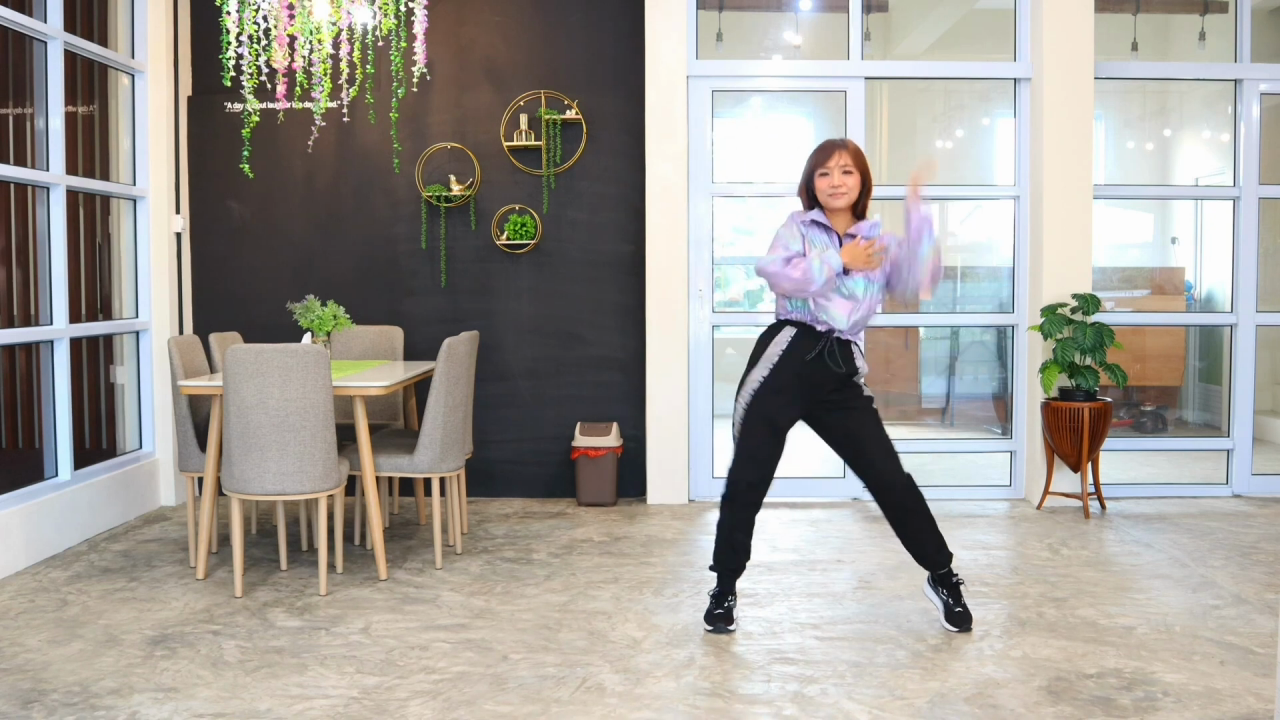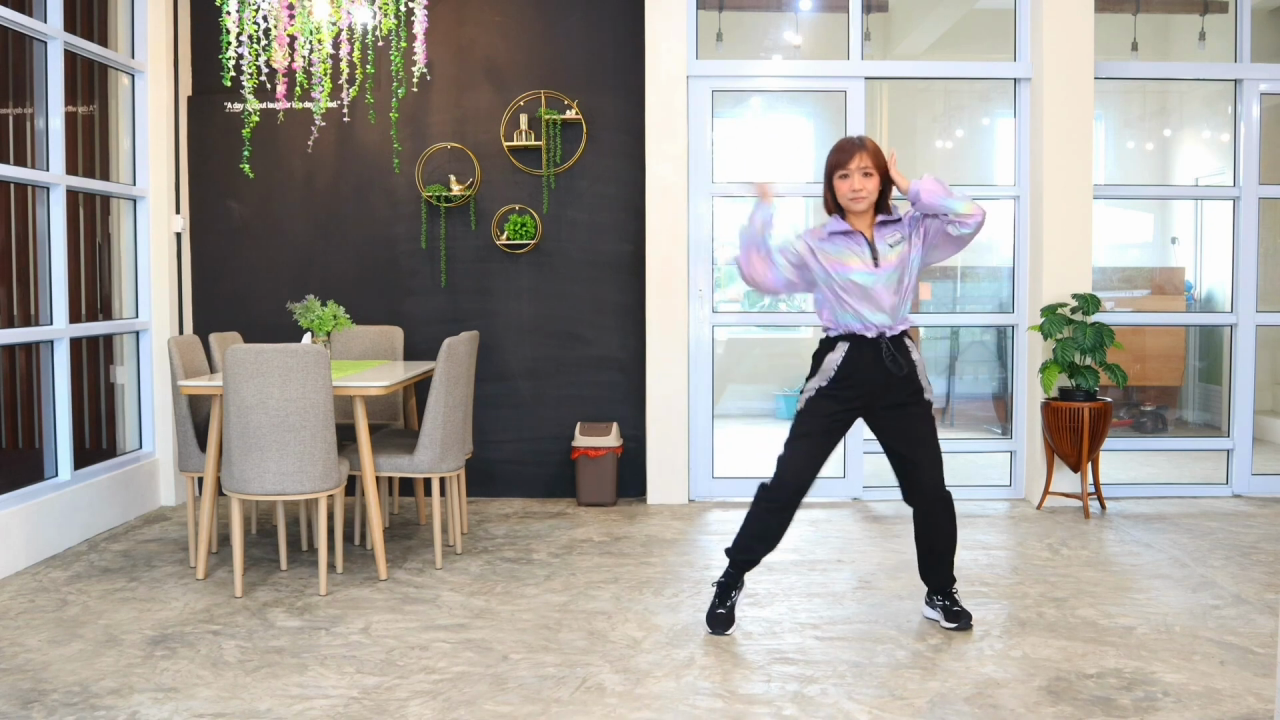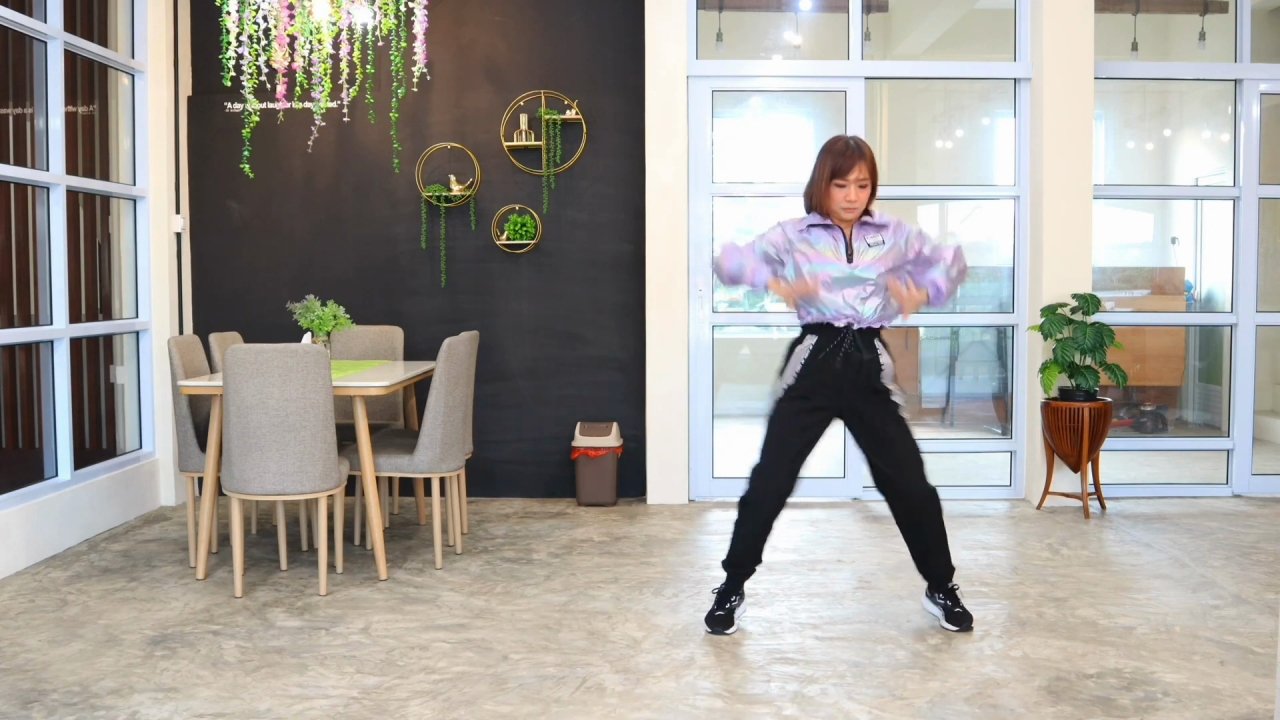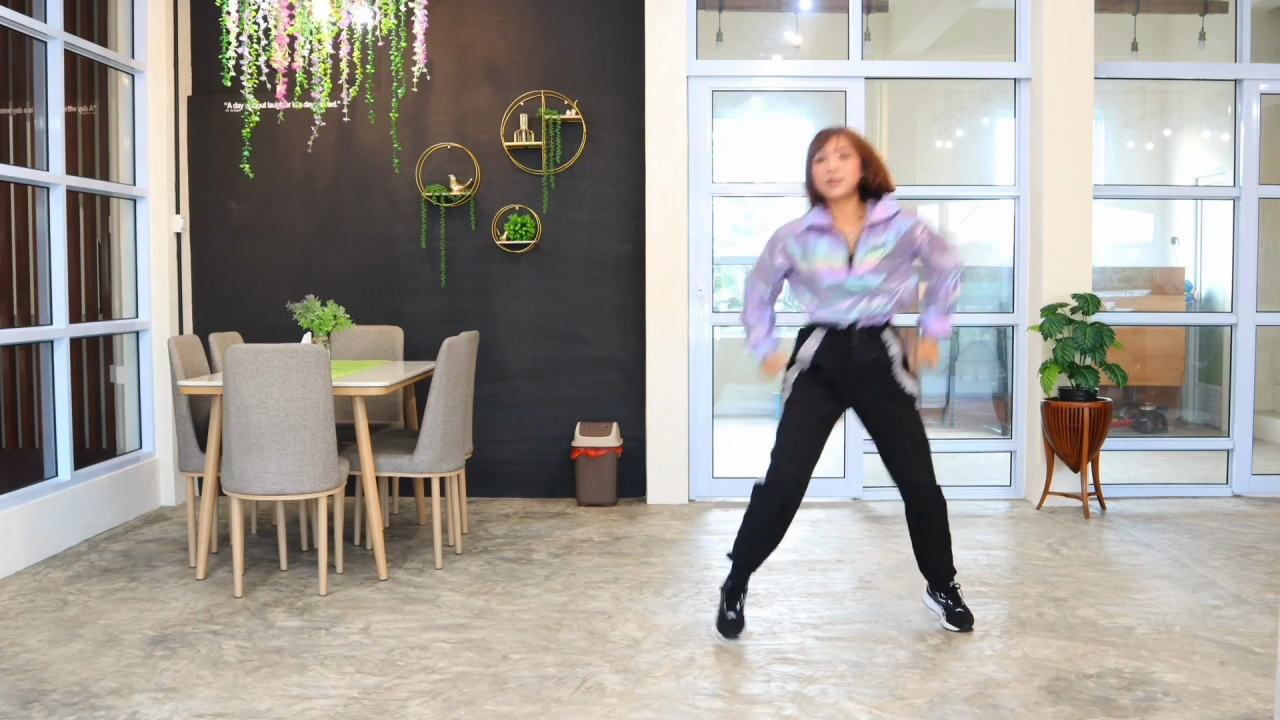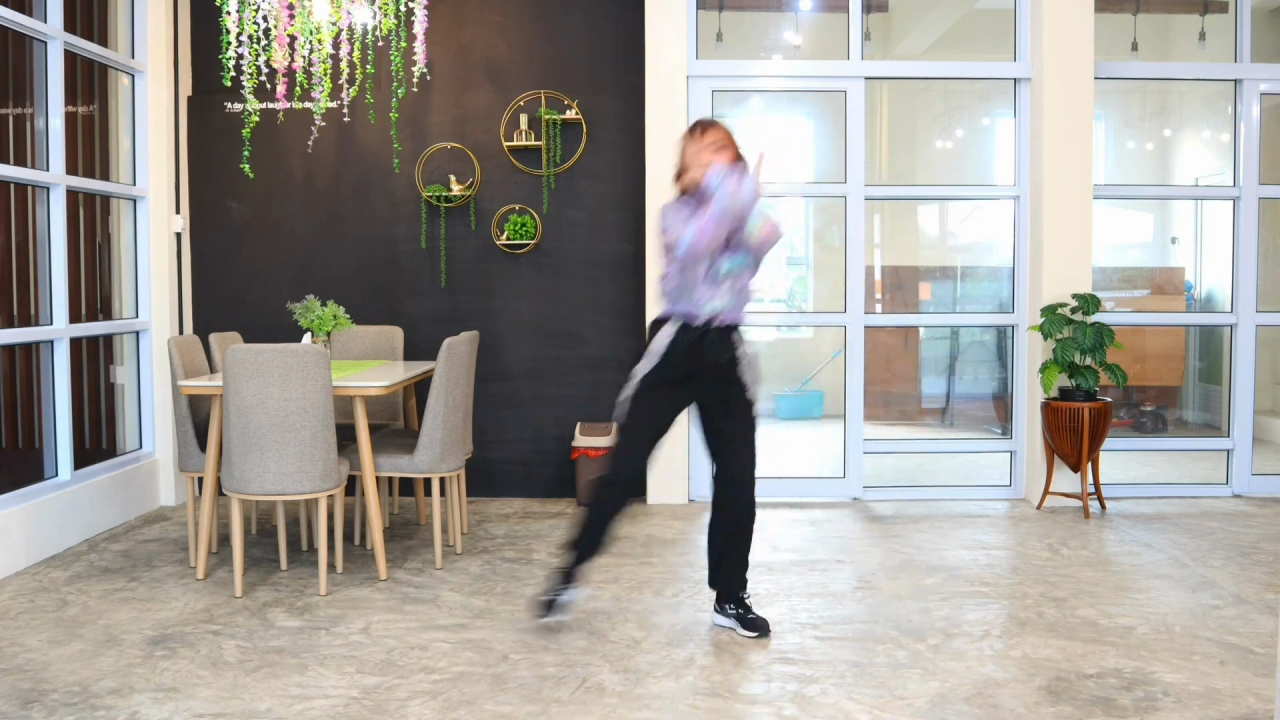
dt=0.5s
person 1, frame 1
left shoulder: (879, 244)
right shoulder: (798, 227)
left elbow: (920, 282)
right elbow: (780, 275)
left wrist: (916, 213)
right wrist: (840, 262)
left hip: (840, 371)
right hip: (786, 360)
left knee: (890, 479)
right knee: (747, 478)
left ankle: (942, 577)
right ankle: (724, 588)
person 1, frame 2
left shoulder: (910, 232)
right shoulder: (816, 243)
left elbow: (970, 217)
right elbow: (764, 279)
left wrist: (911, 187)
right wrist: (762, 212)
left hip: (898, 367)
right hip: (841, 368)
left knee: (928, 488)
right knee: (788, 481)
left ankle: (940, 591)
right ankle: (730, 581)
person 1, frame 3
left shoulder: (892, 234)
right shoulder: (794, 235)
left elbow: (951, 261)
right elbow: (728, 263)
left wrist: (922, 291)
right wrist: (775, 283)
left hip: (867, 370)
right hip: (813, 367)
left knee: (911, 487)
right knee: (768, 486)
left ankle: (941, 587)
right ankle: (732, 589)
person 1, frame 4
left shoulder: (899, 225)
right shoulder: (798, 235)
left elbow: (944, 267)
right elbow: (761, 290)
left wrist: (933, 329)
right wrist: (764, 349)
left hip: (874, 358)
right hip: (819, 363)
left knee: (920, 481)
right knee: (784, 480)
left ankle: (943, 588)
right ankle: (736, 588)
person 1, frame 5
left shoulder: (740, 207)
right shoulder: (678, 216)
left elbow: (762, 234)
right elbow: (700, 239)
left wrist: (718, 181)
right wrist: (737, 186)
left hip: (723, 356)
right hip: (672, 350)
left knee: (736, 488)
right knee: (622, 471)
left ankle: (730, 598)
right ankle: (571, 574)
